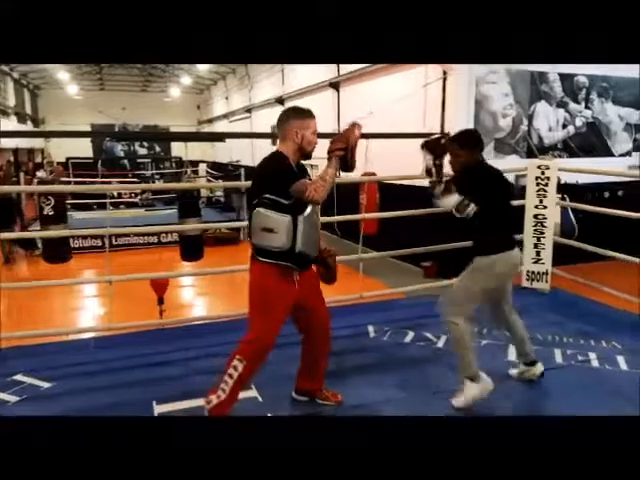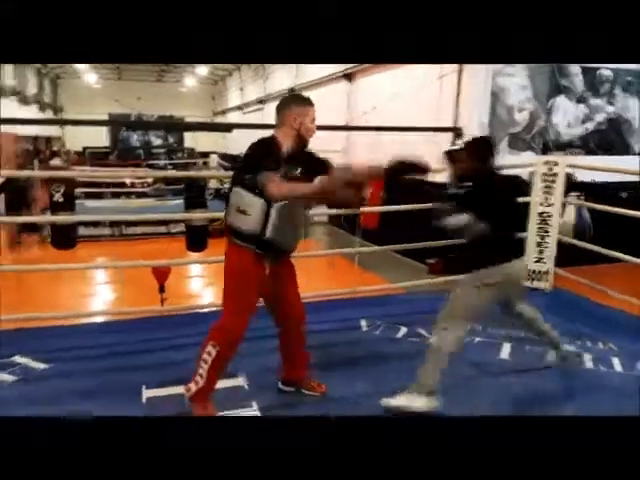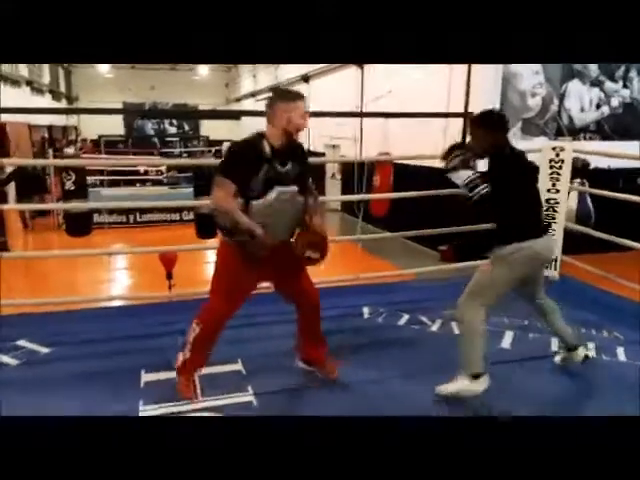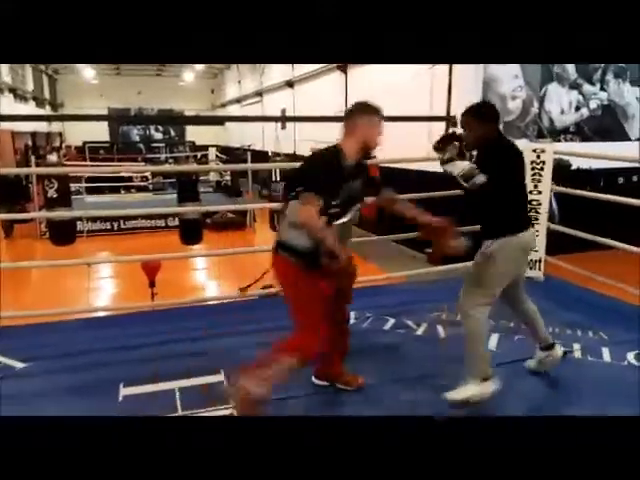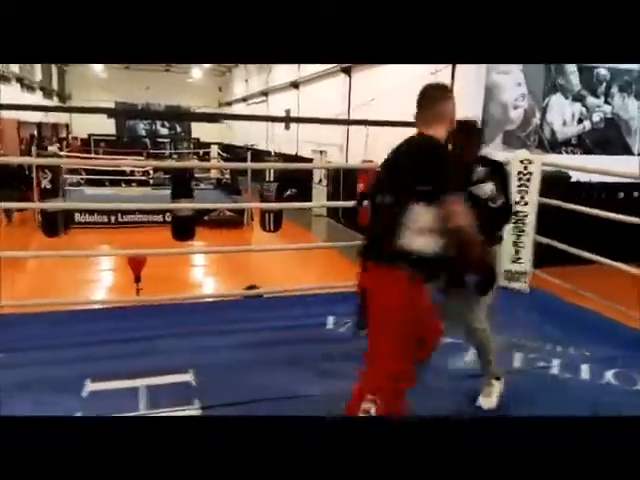
dt=0.4s
person 1, frame 1
left shoulder: (295, 168)
right shoulder: (273, 167)
right elbow: (316, 194)
left wrist: (320, 248)
right wrist: (335, 159)
left hip: (300, 268)
right hip: (272, 271)
left knee: (319, 327)
right knee: (260, 340)
left ankle: (309, 387)
right ankle: (217, 405)
person 1, frame 2
left shoulder: (302, 158)
right shoulder: (262, 150)
left elbow: (337, 177)
right elbow: (275, 191)
right wrist: (325, 186)
left hip: (277, 256)
right hip: (248, 254)
left knee: (293, 317)
right knee: (232, 325)
left ankle: (294, 377)
right ankle: (199, 393)
person 1, frame 3
left shoulder: (296, 153)
right shoulder: (245, 151)
left elbow: (307, 189)
right elbow: (220, 197)
left wrist: (315, 216)
right wrist: (253, 229)
left hip: (279, 247)
right hip: (241, 247)
left knee: (308, 298)
right knee: (217, 310)
left ankle: (314, 357)
right ankle: (186, 368)
person 1, frame 4
left shoulder: (358, 169)
right shoulder: (322, 165)
left elbow: (388, 200)
right elbow: (305, 215)
left wrist: (430, 221)
right wrist: (335, 249)
left hip: (323, 261)
right hip: (296, 261)
left knee: (336, 320)
right knee: (315, 340)
left ankle: (329, 371)
right ankle: (250, 385)
person 1, frame 5
left shoulder: (405, 152)
right shoulder: (436, 156)
left elbow: (379, 203)
right elbow: (458, 219)
right wrist: (475, 249)
left hip: (386, 263)
right hip: (397, 270)
left knee: (427, 334)
right knee: (388, 366)
person 2, frame 1
left shoulder: (487, 178)
right shoulder: (480, 176)
left elbow: (475, 214)
left wrist: (446, 193)
left hip: (493, 258)
right hip: (505, 254)
left knee: (451, 309)
right knee: (503, 311)
left ankle: (474, 379)
right ankle: (530, 364)
person 2, frame 2
left shoulder: (487, 189)
right shoulder: (502, 185)
left elbow: (478, 229)
left wrist: (449, 214)
right wrist: (458, 179)
left hip: (491, 270)
right hip: (513, 265)
left knee: (449, 325)
right knee: (515, 306)
left ankle: (424, 393)
right ankle: (558, 345)
person 2, frame 3
left shoulder: (504, 162)
right shoulder: (515, 160)
left elbow: (486, 196)
left hip: (518, 247)
right hip: (540, 243)
left knee: (470, 305)
right knee: (536, 297)
left ankle: (473, 376)
right ankle: (572, 347)
person 2, frame 4
left shoulder: (504, 154)
right shoulder: (496, 151)
left elbow: (489, 192)
right elbow: (488, 190)
left wrist: (458, 164)
right wrist: (461, 162)
left hip: (507, 240)
right hip: (515, 236)
left knee: (472, 304)
right knee: (515, 297)
left ankle: (481, 378)
right ankle: (548, 348)
person 2, frame 5
left shoulder: (493, 170)
left elbow: (503, 216)
left wrist: (488, 191)
left knee: (474, 320)
right knee: (447, 310)
left ankle: (492, 378)
